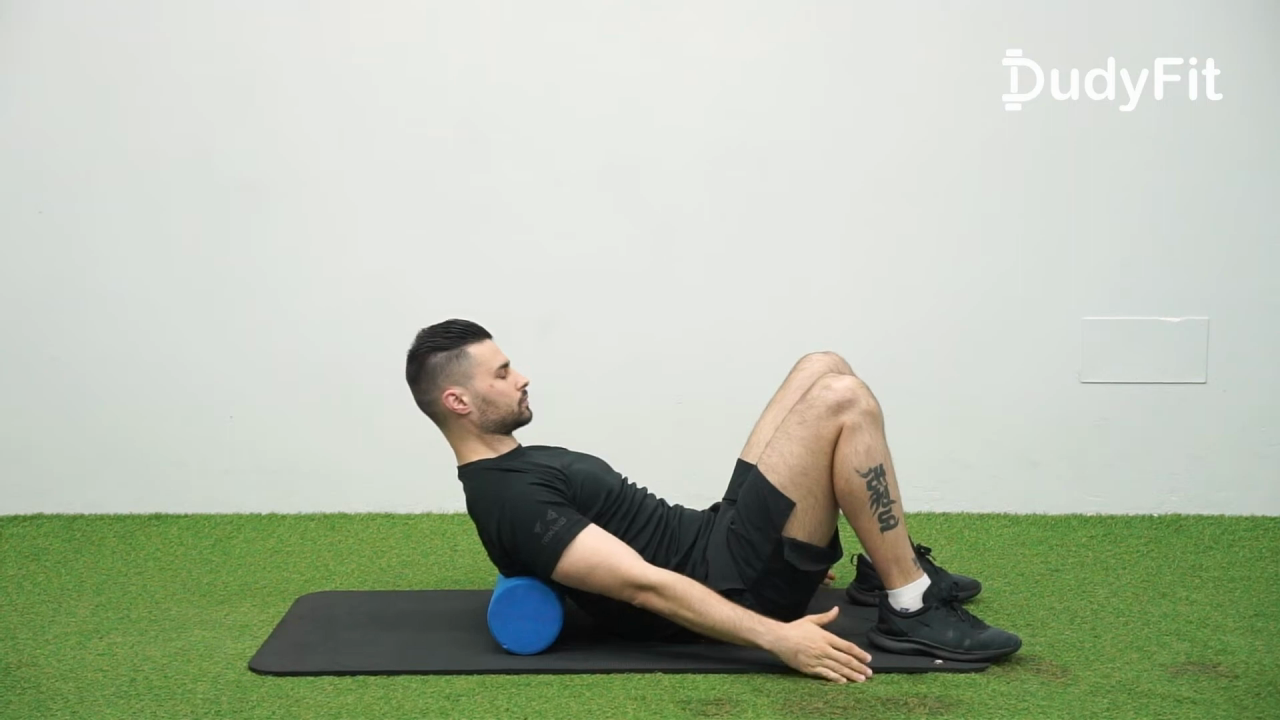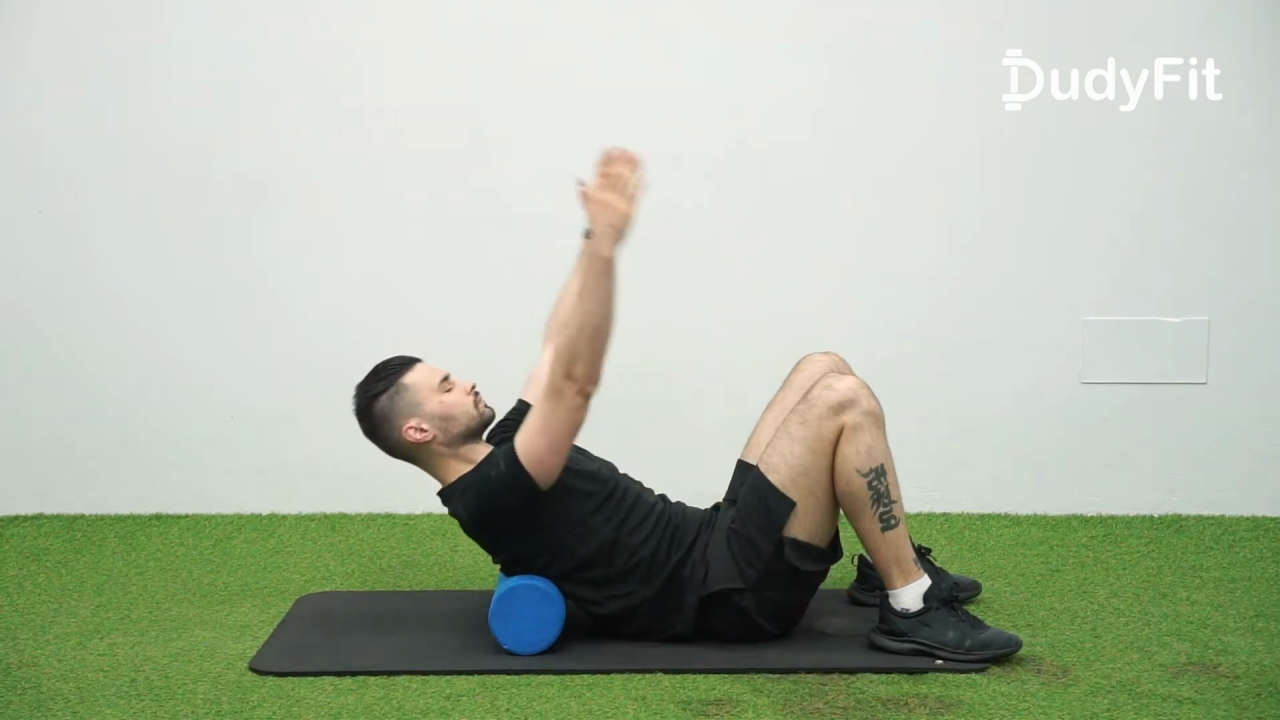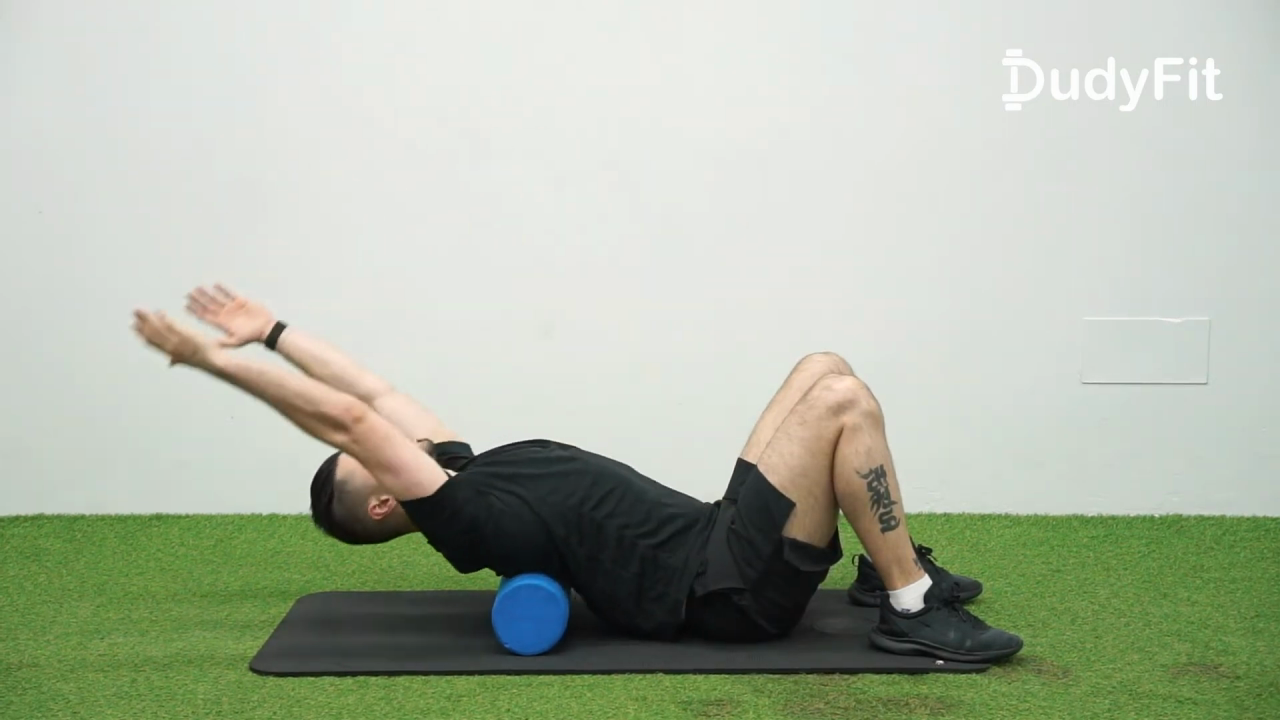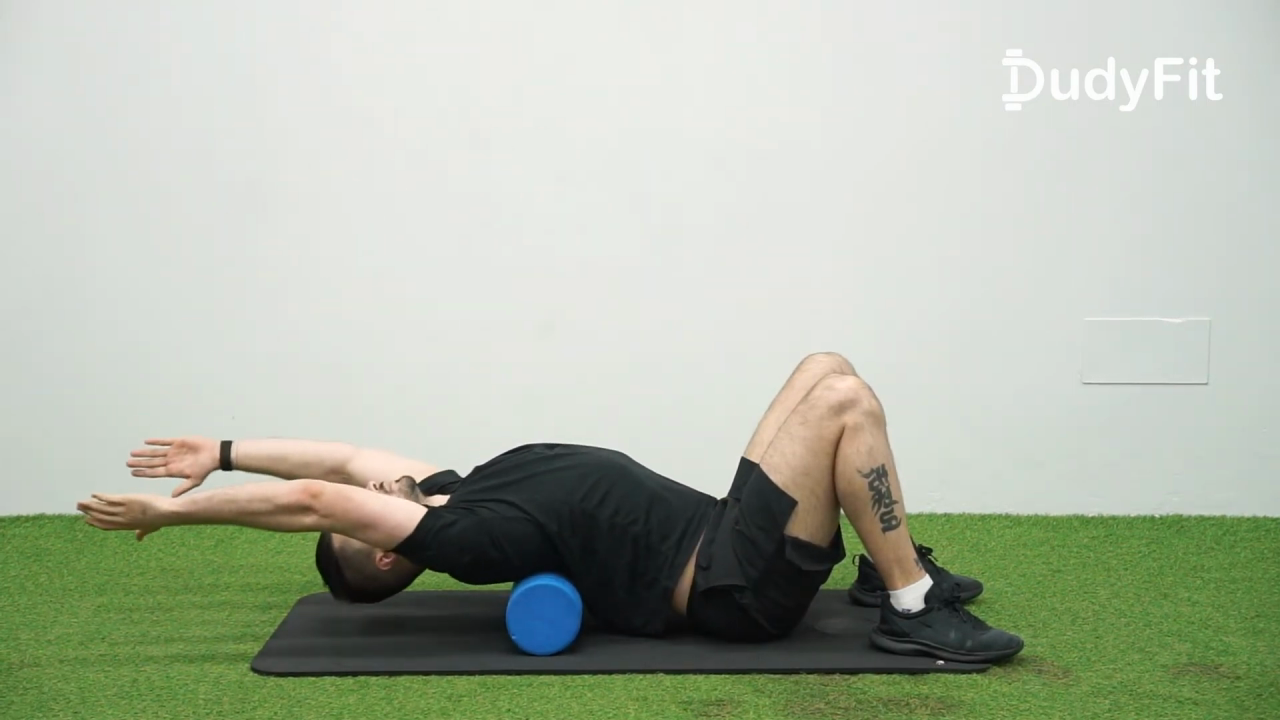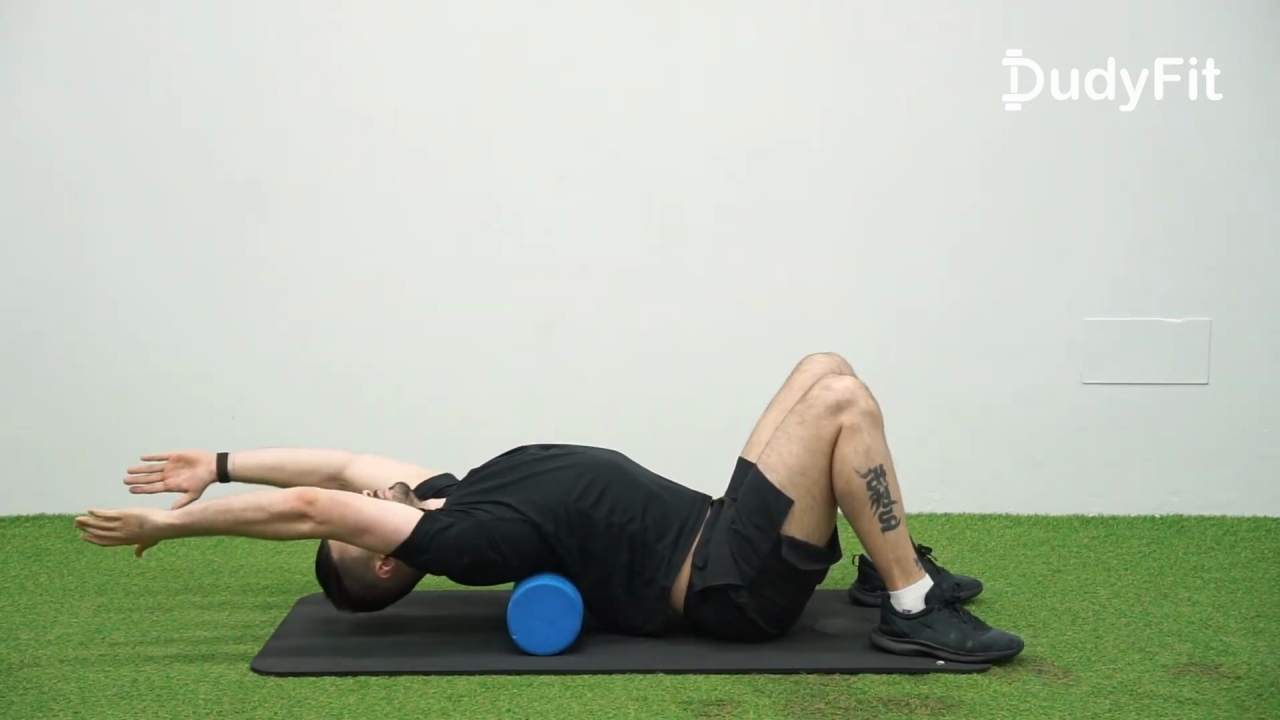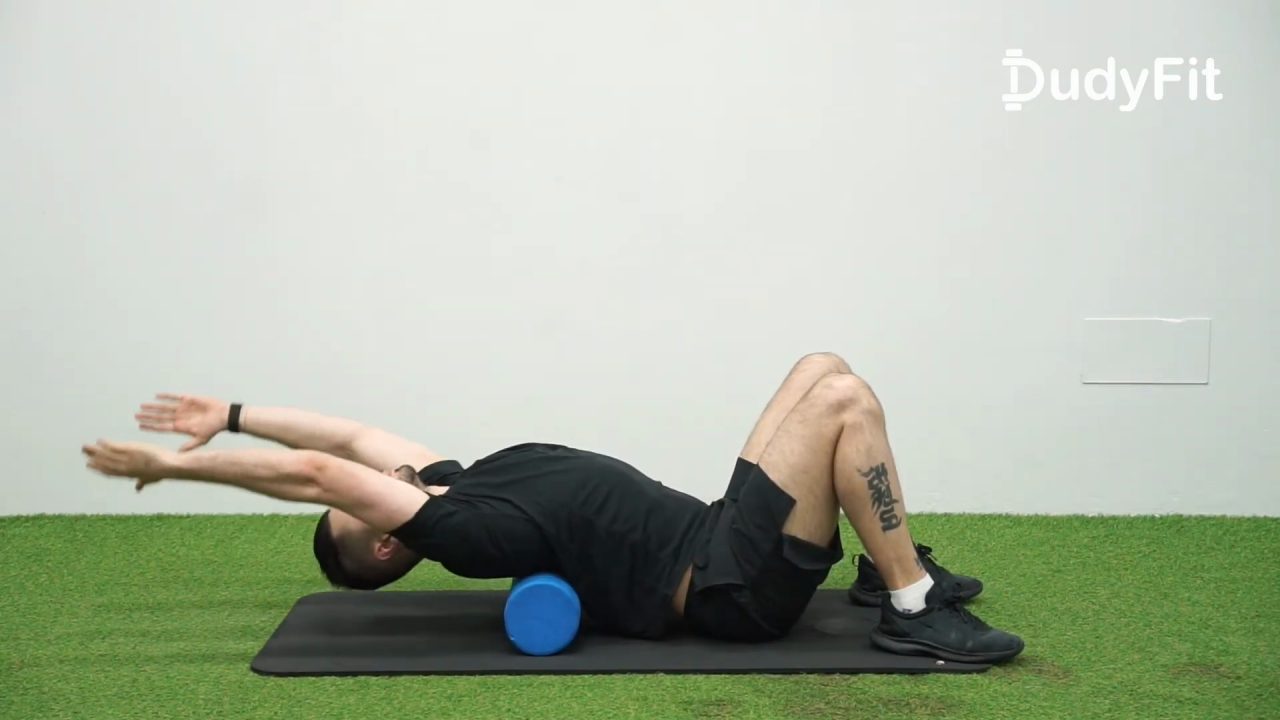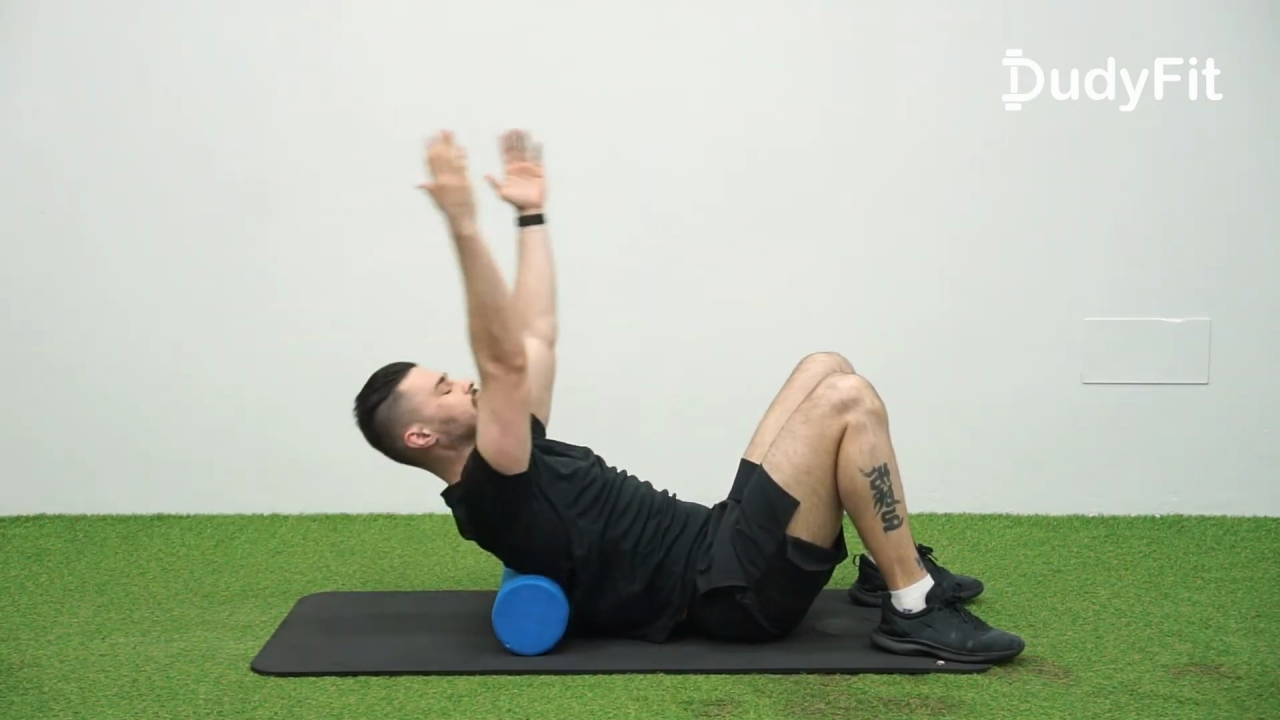
dt=0.7s
person 1, frame 1
left shoulder: (523, 467)
right shoulder: (508, 499)
right elbow: (644, 585)
right wrist: (778, 637)
left hip: (719, 540)
right hip: (737, 574)
left knee: (824, 371)
right knee: (843, 401)
left ankle: (891, 567)
right ankle: (911, 610)
person 1, frame 2
left shoulder: (501, 453)
right shoulder: (493, 496)
left elbow: (562, 354)
right elbow: (576, 380)
left wrist: (595, 237)
right wrist: (604, 245)
left hip: (713, 548)
right hip: (731, 590)
left knee: (824, 370)
right knee: (844, 402)
left ankle: (895, 573)
right ankle: (913, 609)
person 1, frame 3
left shoulder: (469, 475)
right shoulder: (465, 520)
left elbow: (376, 396)
right elbow: (350, 420)
left wrist: (269, 334)
right wrist: (215, 361)
left hip: (719, 547)
right hip: (729, 583)
left knee: (824, 373)
right knee: (841, 403)
left ankle: (891, 571)
right ankle: (912, 611)
person 1, frame 4
left shoulder: (458, 494)
right shoulder: (465, 537)
left elbow: (342, 458)
right elbow: (318, 498)
left wrist: (220, 451)
right wrist: (168, 512)
left hip: (724, 540)
right hip: (735, 584)
left knee: (828, 370)
right knee: (845, 402)
left ankle: (893, 571)
right ankle: (911, 609)
person 1, frame 5
left shoulder: (453, 499)
right shoulder: (459, 542)
left elbow: (342, 465)
right elbow: (315, 504)
left wrist: (217, 465)
right wrist: (170, 521)
left hip: (722, 540)
right hip: (734, 582)
left knee: (826, 370)
right knee: (842, 402)
left ankle: (891, 569)
right ankle: (912, 610)
person 1, frame 6
left shoulder: (457, 484)
right shoulder: (461, 528)
left elbow: (351, 436)
right elbow: (320, 470)
left wrist: (228, 416)
right wrist: (182, 462)
left hip: (719, 539)
right hip: (735, 584)
left knee: (825, 369)
right knee: (844, 400)
left ankle: (895, 570)
right ankle: (915, 610)
person 1, frame 7
left shoulder: (512, 461)
right shoulder: (486, 498)
left elbow: (534, 343)
right elbow: (504, 359)
left wrist: (529, 214)
right wrist: (461, 225)
left hip: (719, 553)
right hip: (735, 589)
left knee: (826, 371)
right knee: (848, 402)
left ankle: (893, 567)
right ankle: (915, 611)
